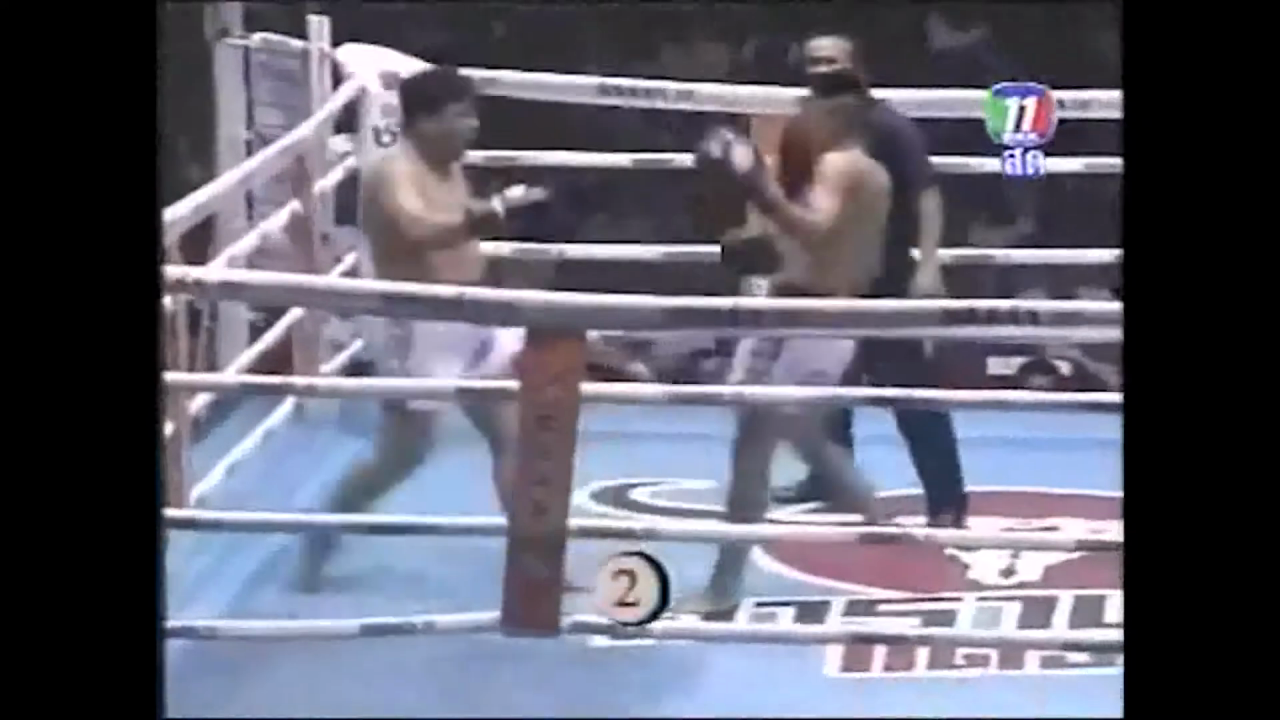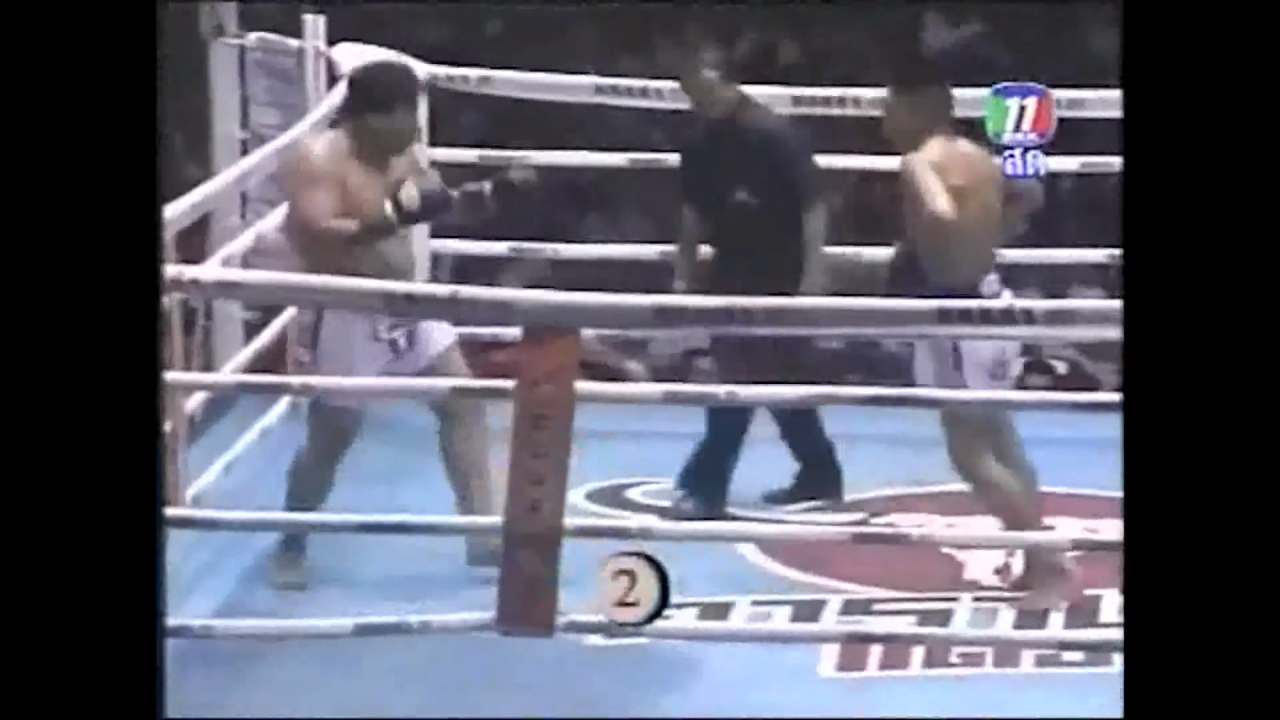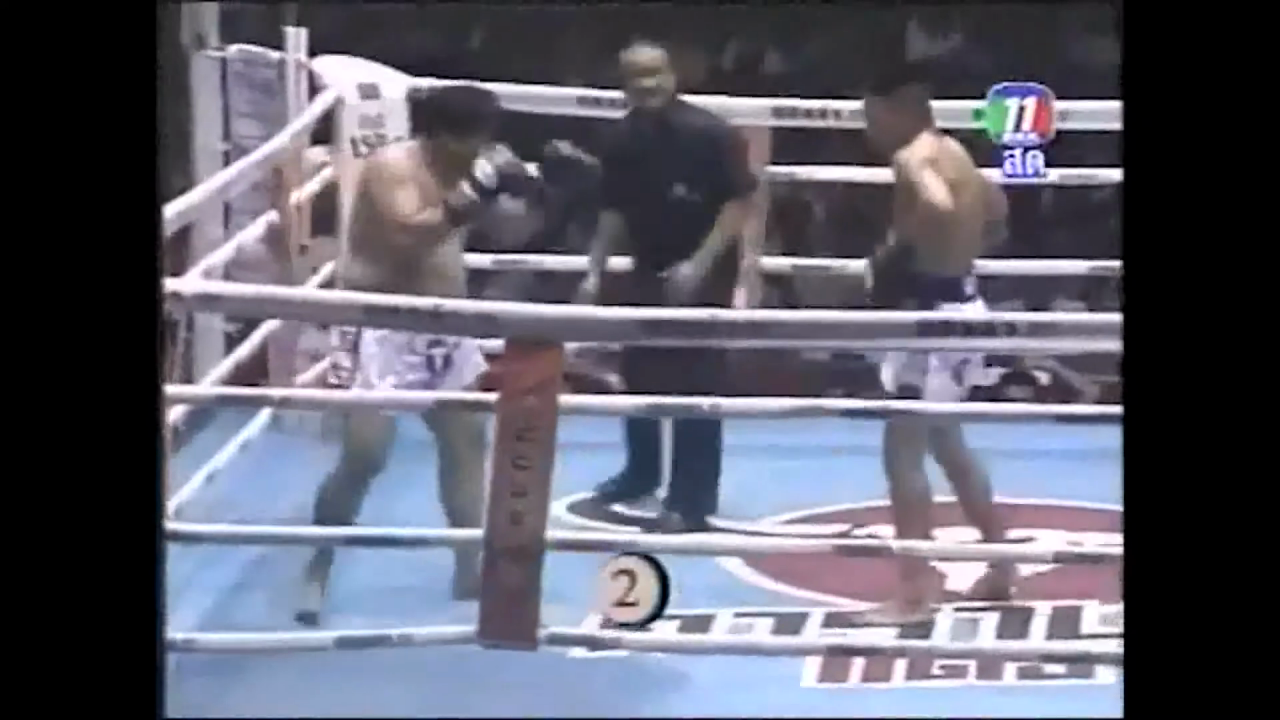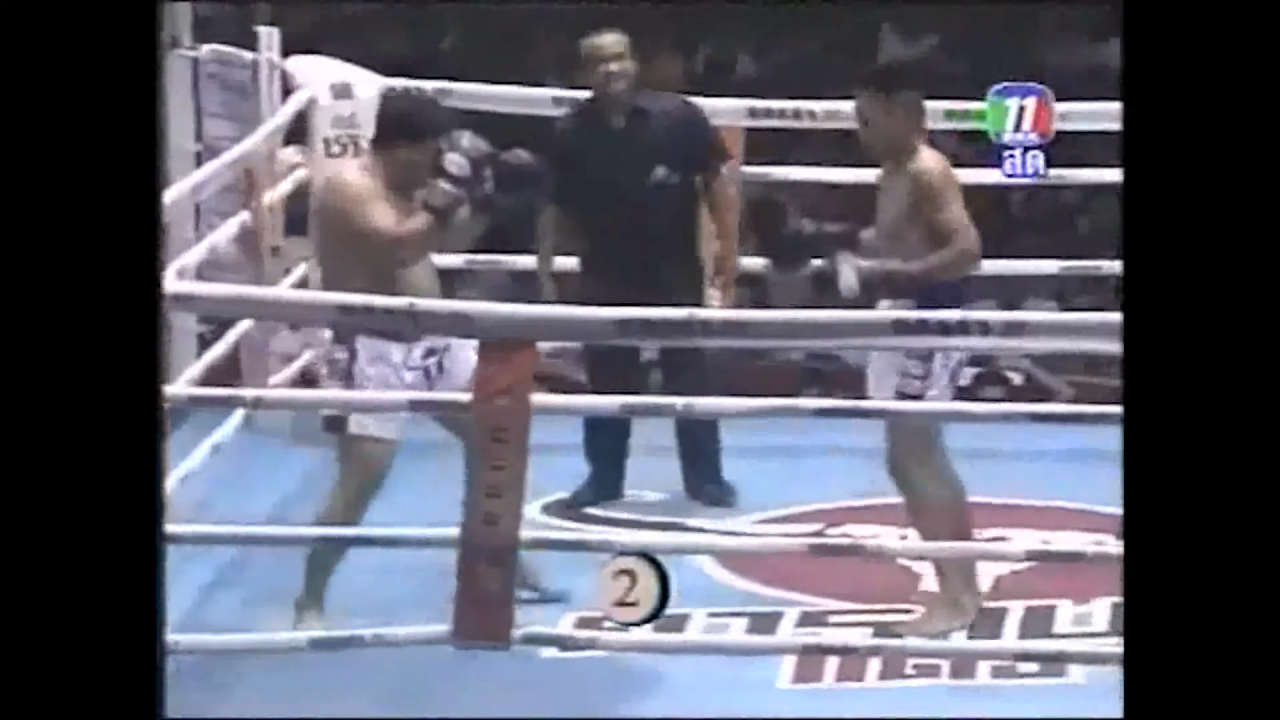
dt=0.5s
person 1, frame 1
left shoulder: (838, 166)
right shoulder: (876, 177)
left elbow: (817, 227)
left wrist: (756, 183)
left knee: (751, 449)
right knee: (810, 439)
left ankle: (724, 587)
person 1, frame 2
left shoulder: (920, 162)
right shoulder: (974, 155)
left elbow: (942, 220)
left wrist: (910, 256)
left hip: (959, 313)
right hip: (991, 303)
left knee: (972, 453)
right knee: (998, 438)
left ankle: (1052, 565)
right ankle: (1041, 561)
person 1, frame 3
left shoulder: (911, 158)
right shoulder: (951, 150)
left elbow: (939, 211)
right elbow: (997, 209)
left wrist: (896, 247)
left hip: (936, 311)
right hip: (954, 304)
left knee: (902, 453)
right knee: (946, 441)
left ankle: (916, 592)
right ankle: (1000, 565)
person 1, frame 4
left shoulder: (926, 171)
right shoulder: (894, 171)
left elbow: (968, 251)
left wrist: (887, 273)
right wrist: (846, 249)
right hip: (908, 317)
left knee: (908, 460)
right knee: (926, 456)
left ankle: (951, 596)
right ankle: (962, 583)
person 2, frame 1
left shoulder: (451, 169)
right shoulder: (390, 172)
right elbow: (419, 234)
right wrist: (498, 208)
left hip: (475, 322)
right hip: (426, 328)
left knee: (513, 435)
right knee: (401, 454)
right ankle: (321, 540)
person 2, frame 2
left shoulder: (400, 155)
right shoulder: (318, 159)
left elbow: (441, 199)
right elbow: (314, 236)
left wrist: (493, 192)
right wrist: (394, 214)
left hip: (405, 308)
right hip: (346, 318)
left knee: (464, 404)
right knee: (330, 437)
left ankle: (484, 532)
right ankle: (292, 545)
person 2, frame 3
left shoulder: (460, 175)
right shoulder: (391, 167)
right elbow: (408, 236)
right wrist: (476, 191)
left hip: (443, 333)
right hip: (380, 331)
left knee: (467, 441)
right knee: (363, 454)
left ankle: (470, 571)
right ankle: (317, 571)
person 2, frame 4
left shoulder: (413, 182)
right shoulder: (348, 186)
left elbow: (453, 237)
right elbow: (397, 246)
left wrist: (486, 193)
right wrist: (448, 192)
left hip: (433, 337)
right hip: (373, 348)
right knee: (362, 478)
right ankle: (311, 601)
person 3, frame 1
left shoulder: (887, 127)
left elbow: (926, 192)
left wrist: (928, 266)
left hip: (883, 276)
left knee: (910, 390)
left ankle: (948, 500)
right ankle: (830, 476)
person 3, frame 2
left shoulder: (773, 134)
right shoulder: (701, 143)
left elbow: (812, 207)
right elbow: (695, 210)
left wrist: (812, 279)
right wrist: (683, 274)
left hip: (776, 275)
right hip: (735, 273)
left knee: (735, 378)
right knee: (776, 379)
left ankle: (704, 489)
right ankle: (820, 475)
person 3, frame 3
left shoulder: (709, 132)
right shoulder: (623, 139)
left elbow: (738, 203)
right elbow: (614, 210)
left wrist: (699, 265)
right wrist: (594, 271)
left hip: (700, 279)
right hip: (649, 273)
left knee: (695, 389)
right knee: (639, 377)
left ankle: (690, 501)
right ankle: (641, 471)
person 3, frame 4
left shoulder: (679, 116)
right shoulder: (571, 132)
left elbow: (715, 181)
right elbow: (557, 208)
left wrist: (727, 249)
right wrist: (545, 274)
left hip: (675, 269)
right hip: (605, 274)
left knee: (687, 375)
right knee: (606, 378)
left ankle: (705, 476)
right ankle: (604, 477)
